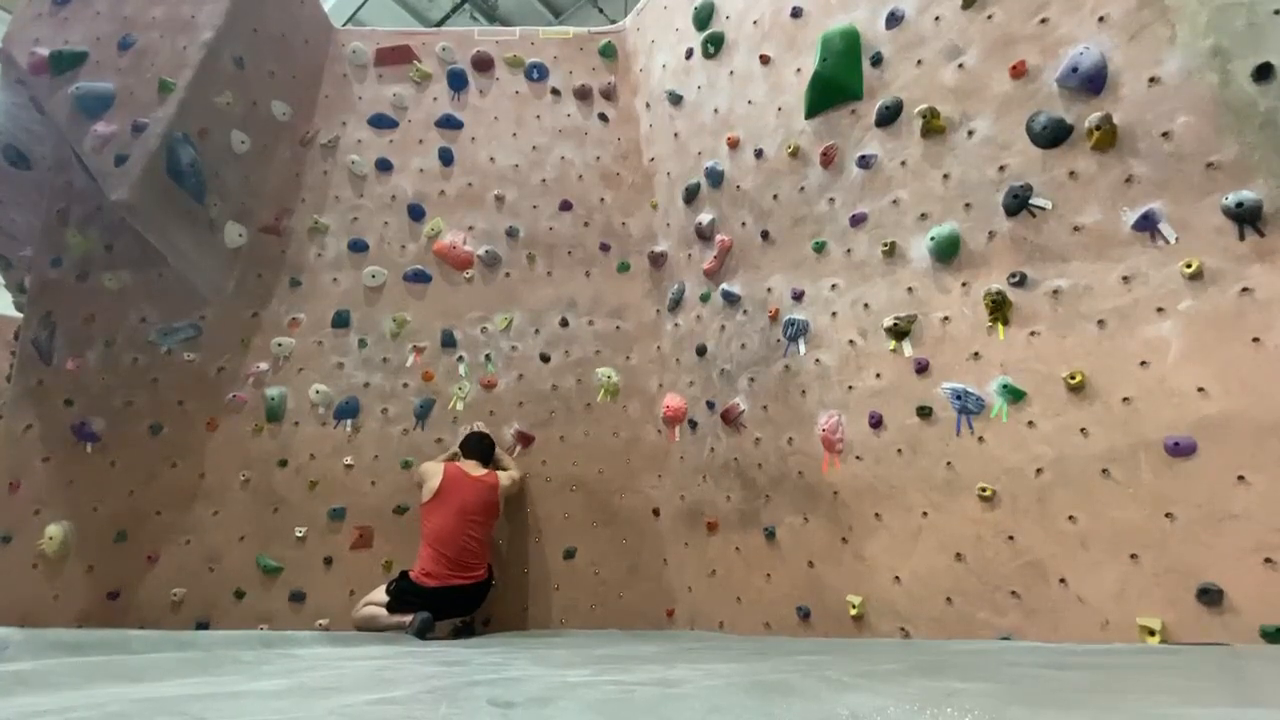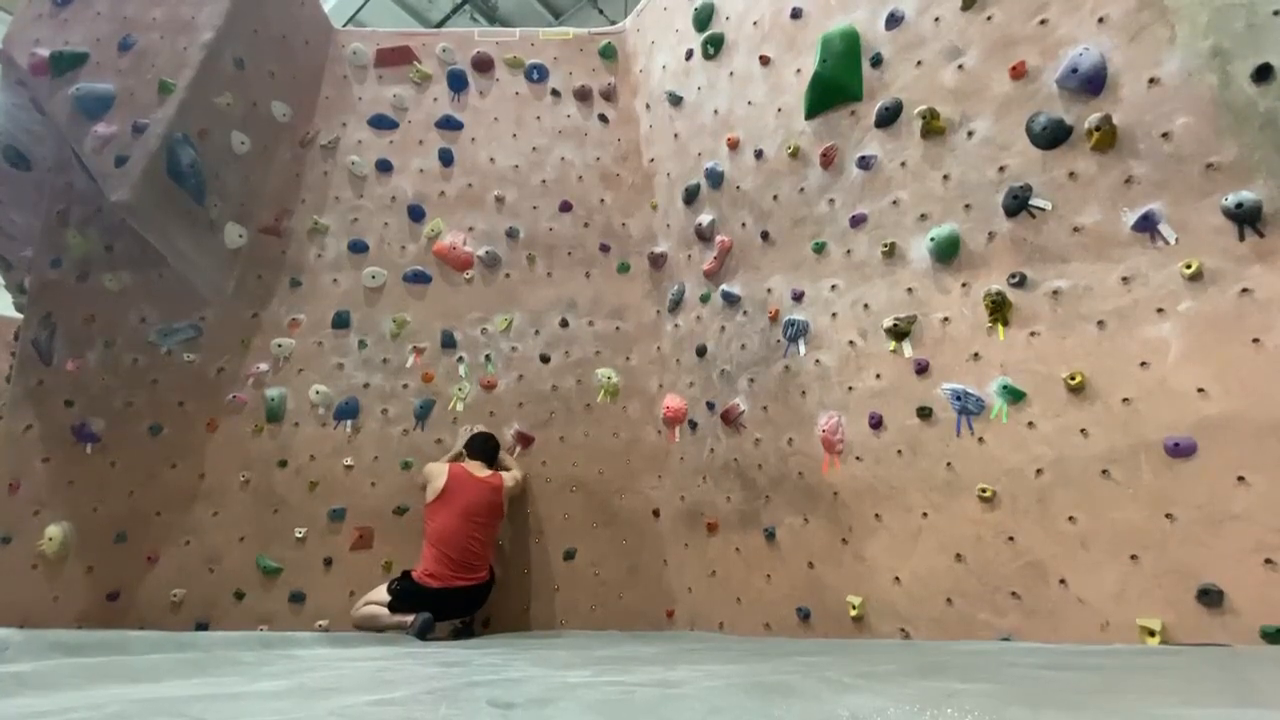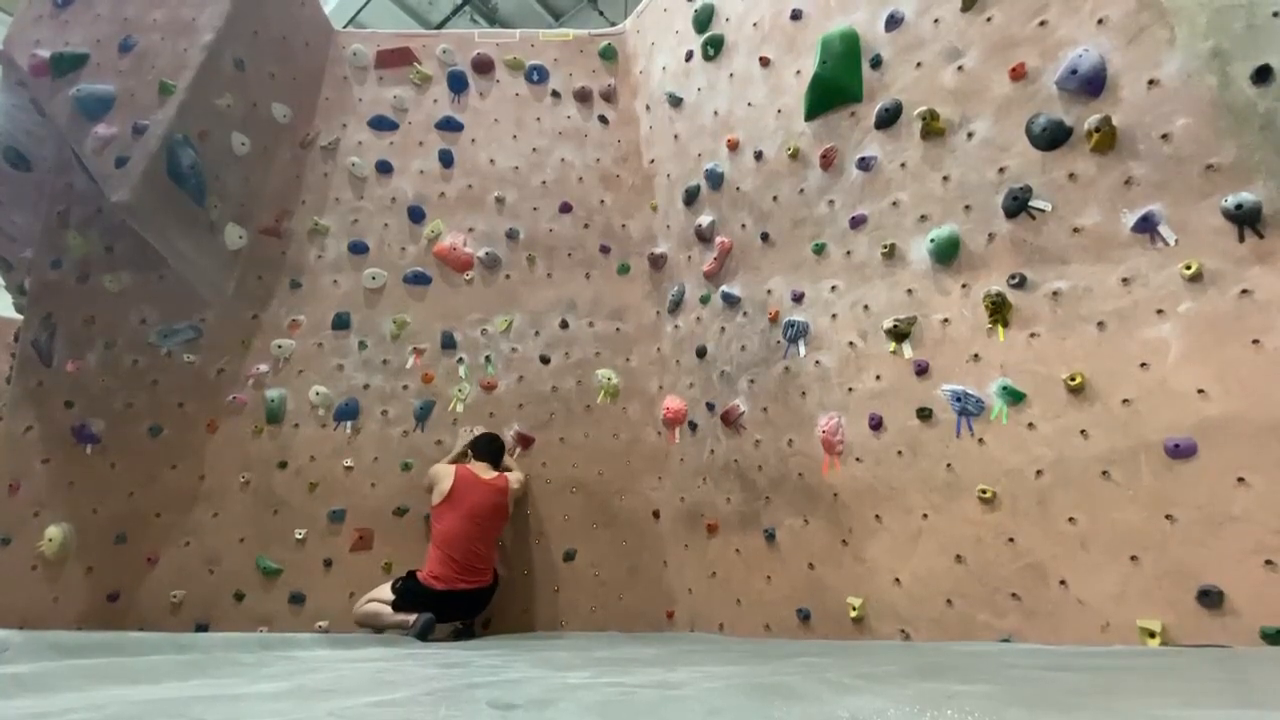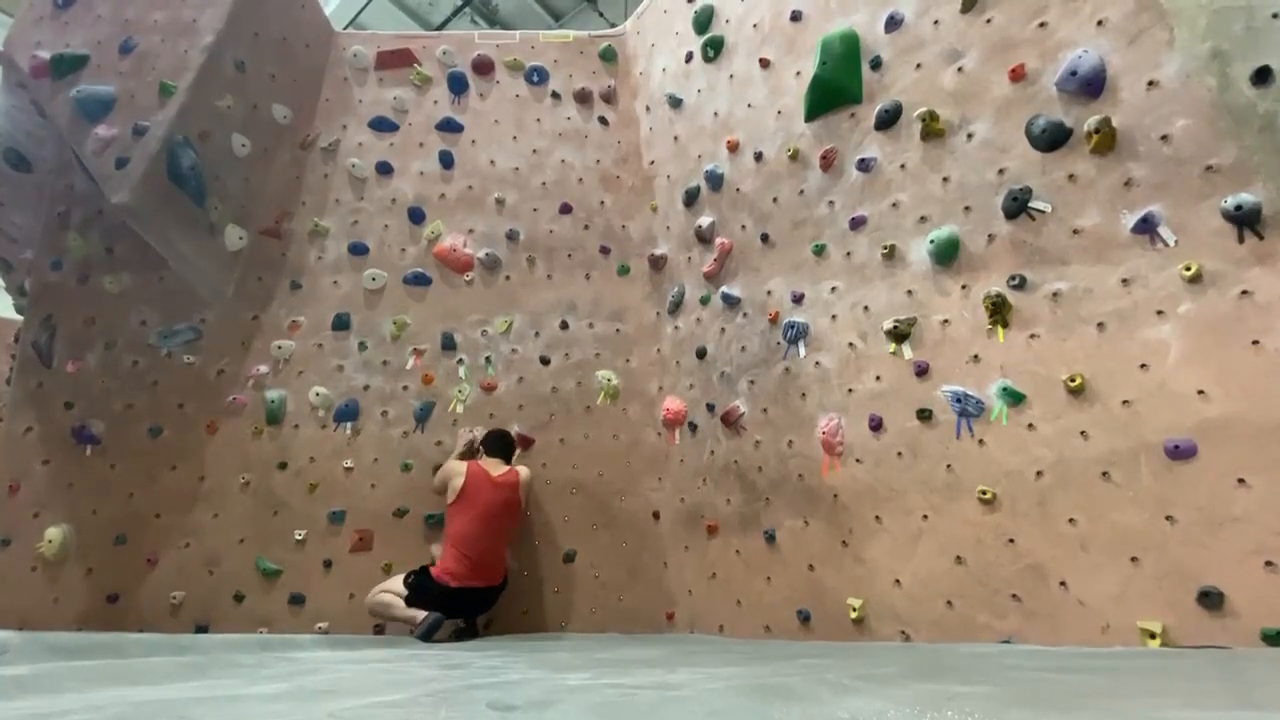
dt=0.3s
person 1, frame 1
left shoulder: (433, 472)
right shoulder: (500, 483)
right elbow: (515, 472)
left wrist: (455, 449)
right wrist: (488, 444)
left hip: (428, 589)
right hip: (474, 593)
left knee: (360, 615)
left ankle: (410, 620)
right ankle: (461, 621)
person 1, frame 2
left shoulder: (437, 472)
right shoulder: (505, 484)
right elbow: (516, 471)
left wrist: (457, 449)
right wrist: (490, 446)
left hip: (430, 590)
right hip: (476, 594)
left knee: (359, 613)
left ankle: (411, 620)
right ankle: (463, 622)
person 1, frame 3
left shoulder: (444, 474)
right shoulder: (511, 485)
left wrist: (458, 449)
right wrist: (492, 445)
left hip: (435, 592)
right hip: (479, 596)
left knee: (362, 611)
left ankle: (413, 619)
right ankle: (466, 623)
person 1, frame 4
left shoulder: (457, 470)
right shoulder: (522, 477)
left elbow: (437, 486)
left wrist: (459, 451)
left hip: (448, 588)
right hip: (489, 593)
left knee: (374, 600)
left ankle: (422, 616)
right ankle: (470, 623)
